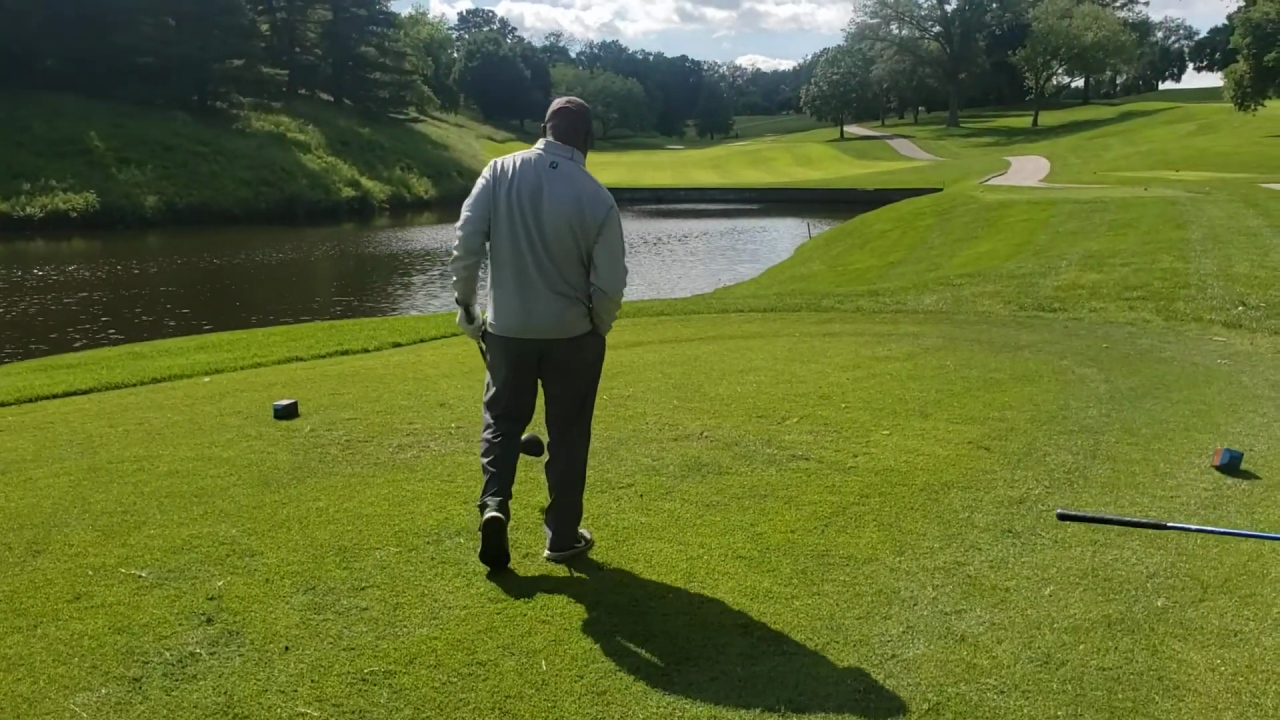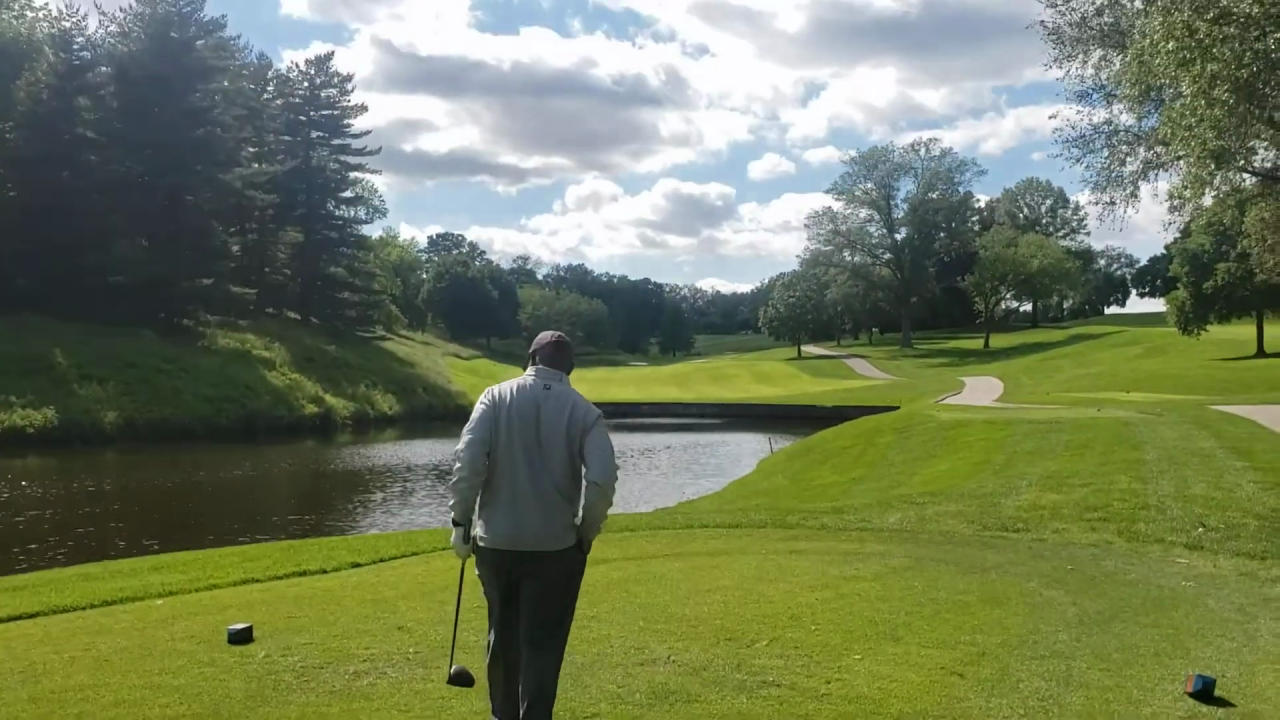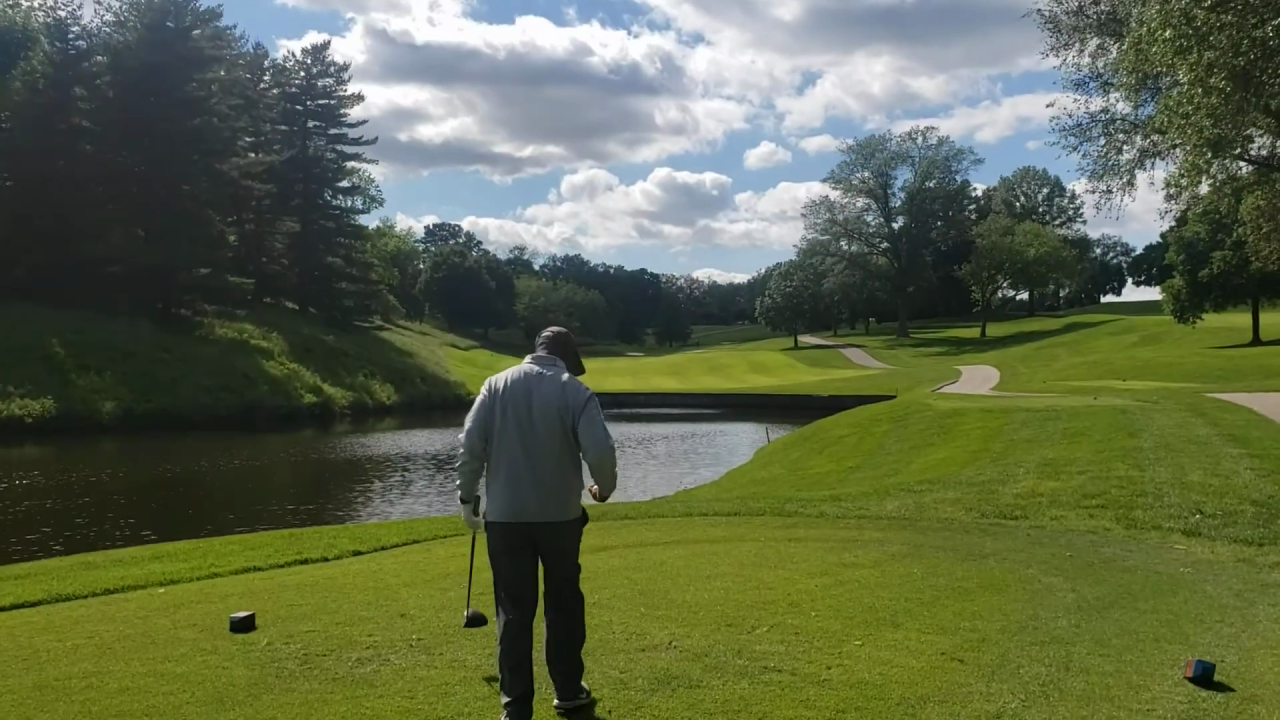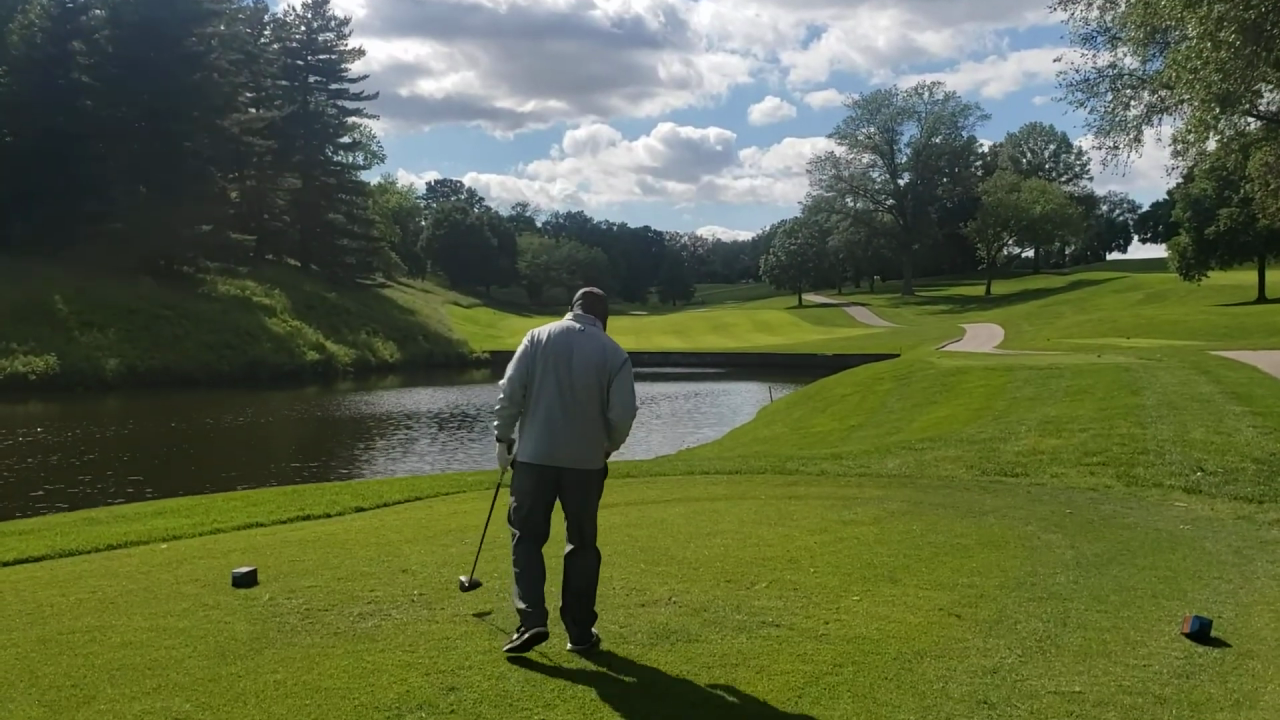
dt=0.5s
person 1, frame 1
left shoulder: (500, 171)
right shoulder: (596, 197)
left elbow: (466, 242)
right elbow: (609, 281)
left wrist: (466, 303)
right wrist: (599, 330)
left hip: (507, 328)
right hip: (571, 333)
left knee: (502, 421)
right knee: (568, 434)
left ankle: (494, 507)
right ankle: (562, 535)
person 1, frame 2
left shoulder: (496, 396)
right shoulder: (582, 411)
left elbow: (468, 462)
right elbow: (602, 477)
left wrist: (461, 522)
right wrist: (587, 533)
left hip: (496, 540)
right hip: (555, 545)
left knee: (503, 635)
right knee: (541, 646)
person 1, frame 3
left shoulder: (496, 384)
right shoulder: (576, 391)
left elbow: (471, 445)
right elbow: (599, 451)
left wrist: (467, 497)
right wrist: (605, 487)
left hip: (505, 517)
right hip: (560, 516)
left knee: (514, 611)
right knee: (564, 599)
right ankle: (568, 688)
person 1, frame 4
left shoulder: (538, 336)
right shoulder: (614, 353)
left elbow: (510, 391)
right elbow: (623, 413)
left wrist: (503, 437)
right wrist: (608, 446)
left hip: (534, 457)
right hip: (585, 463)
left knee: (527, 537)
right knee: (582, 545)
left ankle: (532, 620)
right ankle: (580, 631)
